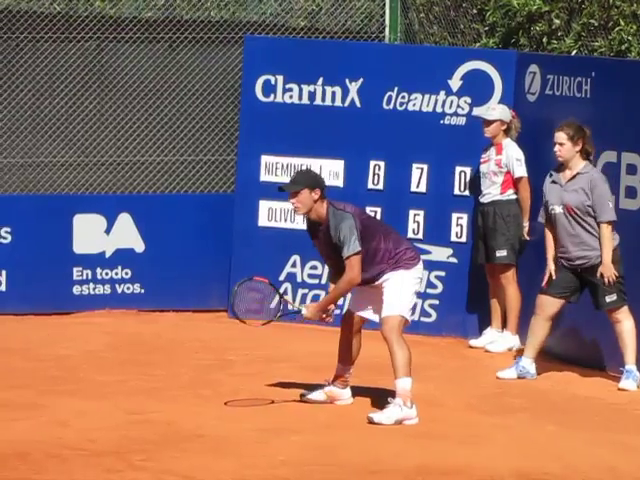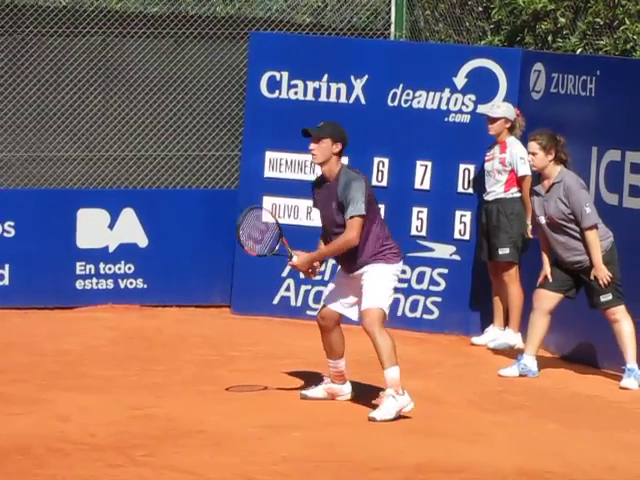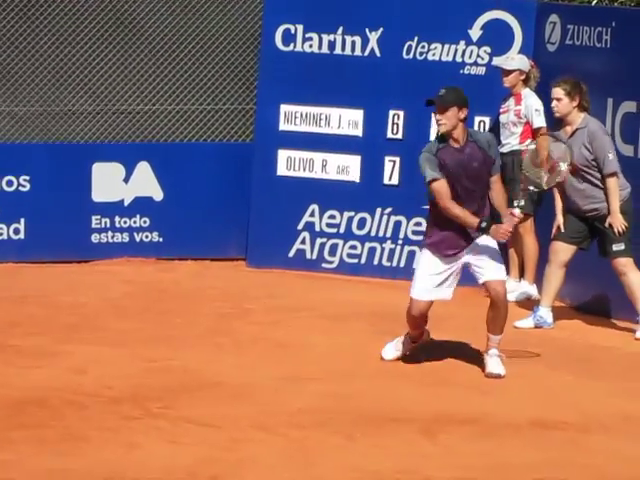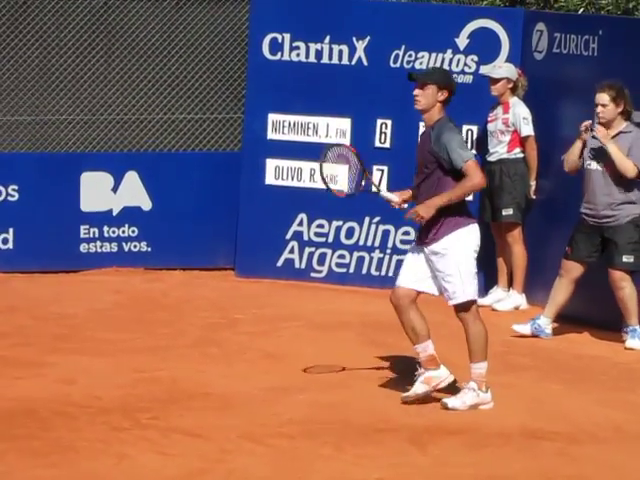
dt=1s
person 1, frame 1
left shoulder: (344, 219)
right shoulder: (314, 225)
left elbow: (353, 275)
right elbow: (337, 265)
left wrist: (320, 306)
right wrist: (330, 301)
left hip: (401, 268)
right hip: (373, 273)
left knee: (390, 328)
right knee: (350, 323)
left ankle: (405, 404)
right ankle: (340, 387)
person 1, frame 2
left shoulder: (353, 182)
right shoulder: (318, 185)
left elbow: (351, 237)
left wrist: (310, 257)
right wrist: (318, 259)
left hip: (380, 261)
right hip: (351, 266)
left knee: (371, 321)
right knee: (327, 318)
left ankle: (396, 394)
right ankle: (338, 383)
person 1, frame 3
left shoulder: (486, 143)
right shoulder: (430, 155)
left elbow: (495, 187)
right elbow: (446, 204)
left wrist: (505, 217)
right wrist: (487, 227)
left hip: (480, 236)
right hip: (441, 241)
left knee: (498, 292)
right knee: (416, 310)
left ankle: (492, 351)
right ankle: (415, 335)
person 1, frame 4
left shoulder: (445, 133)
right shoulder: (429, 134)
left elbow: (477, 179)
left wrist: (433, 203)
right wrist: (413, 193)
left hip: (454, 234)
right hip: (428, 237)
left knee: (465, 309)
right knee: (401, 297)
left ankle: (480, 387)
right ankle: (432, 369)
person 2, frame 1
left shoulder: (593, 178)
right shoulder: (551, 180)
left elbow: (605, 222)
right elbow: (549, 224)
left wrist: (606, 261)
right wrist: (550, 260)
left hip: (598, 259)
right hip: (566, 261)
left knee: (618, 312)
right knee: (543, 307)
right ankle: (526, 364)
person 2, frame 2
left shoulder: (570, 183)
right shoulder: (537, 189)
left elbow: (590, 225)
right elbow: (543, 230)
left wrist: (598, 264)
right wrist: (546, 263)
left hip: (597, 256)
right hip: (565, 260)
left knee: (614, 311)
right knee: (540, 302)
right ankle: (527, 363)
person 2, frame 3
left shoulder: (594, 130)
right shoulder: (555, 135)
left elbow: (611, 172)
left wrist: (615, 211)
right wrist: (559, 212)
left hip: (611, 208)
right hip: (579, 210)
right knee: (556, 253)
right ankle: (543, 314)
person 2, frame 4
right shoulder: (590, 135)
right elbow: (568, 166)
left wrist: (608, 142)
right wrist: (581, 139)
right hip: (590, 218)
right knee: (568, 271)
right ankle: (543, 323)
person 3, frame 1
left shoulder: (511, 150)
right shoulder: (487, 152)
left elbow: (523, 187)
right elbow: (487, 184)
left wrist: (524, 222)
right wrist: (484, 212)
left hip: (505, 212)
right hip: (486, 212)
left knee: (506, 276)
right knee: (492, 275)
left ankle: (512, 335)
right ankle: (495, 330)
person 3, frame 2
left shoulder: (515, 148)
right shoulder: (492, 149)
left elbow: (527, 185)
right elbow: (490, 182)
left wrist: (529, 220)
right wrist: (489, 209)
left hip: (509, 210)
right hip: (490, 210)
left knee: (509, 274)
right knee: (495, 274)
left ankle: (513, 333)
right ankle: (497, 328)
person 3, frame 3
left shoulder: (530, 100)
right shoulder: (506, 101)
left elbow: (542, 137)
right elbow: (504, 134)
right wrist: (502, 162)
left hip: (523, 163)
right hip: (505, 162)
left knee: (525, 226)
left ankle: (529, 285)
right ankle: (513, 279)
person 3, frame 4
left shoulder: (518, 109)
right shoulder: (494, 110)
left elbow: (530, 146)
right elbow: (491, 143)
left wrist: (532, 180)
right wrist: (489, 170)
left hip: (512, 171)
right hip: (493, 170)
left knee: (513, 235)
right knee: (498, 235)
left ankle: (518, 294)
right ankle: (502, 288)
